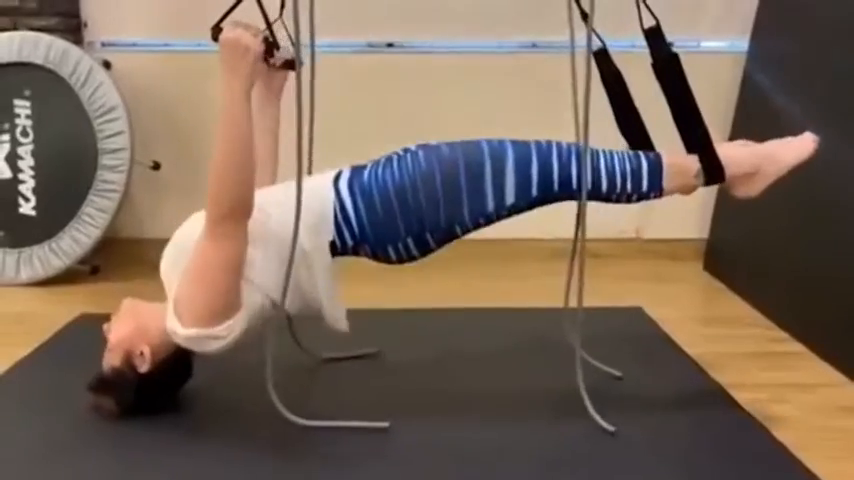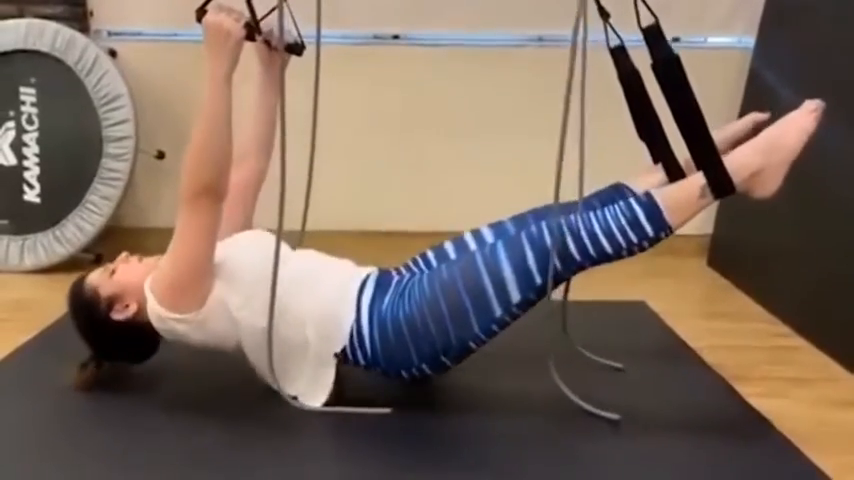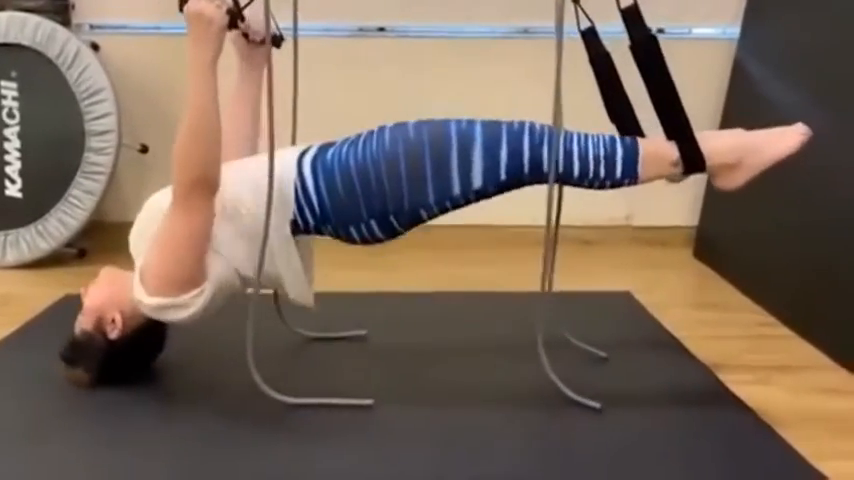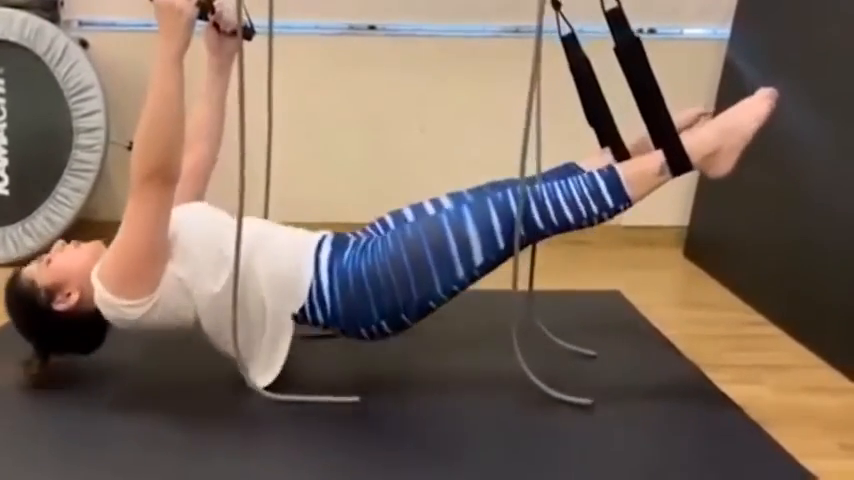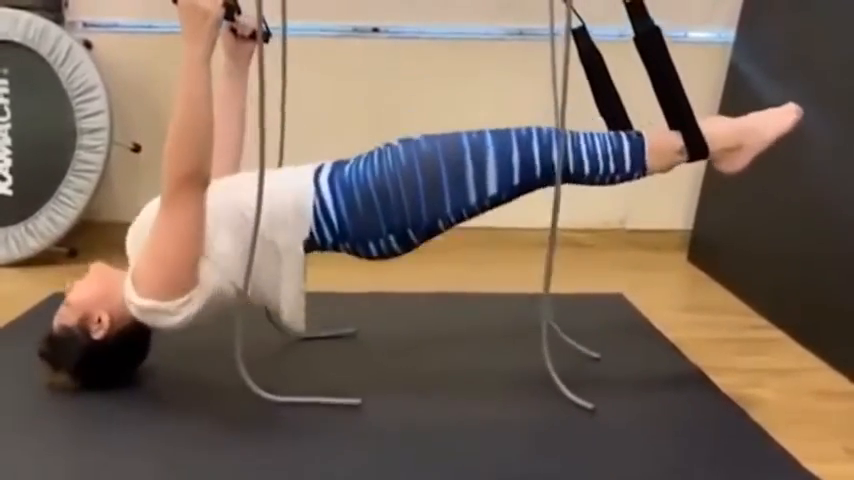
dt=1s
person 1, frame 1
left shoulder: (182, 275)
right shoulder: (193, 318)
left elbow: (253, 196)
right elbow: (230, 212)
left wrist: (268, 92)
right wrist: (235, 79)
left hip: (365, 197)
right hip: (373, 210)
left knee: (552, 167)
right knee: (556, 167)
left ankle: (699, 163)
right ankle: (722, 168)
person 1, frame 2
left shoulder: (201, 270)
right shoulder: (171, 302)
left elbow: (244, 176)
right elbow: (202, 191)
left wrist: (272, 78)
right wrist: (218, 65)
left hip: (386, 300)
right hip: (392, 326)
left knee: (556, 225)
right knee: (557, 239)
left ankle: (699, 163)
right ankle: (736, 174)
person 1, frame 3
left shoulder: (158, 264)
right shoulder: (160, 288)
left elbow: (231, 165)
right elbow: (198, 181)
left wrist: (251, 67)
left hip: (330, 181)
right hip: (341, 190)
left knee: (528, 149)
right knee: (531, 148)
left ankle: (692, 147)
right ankle: (710, 153)
person 1, frame 4
left shoulder: (140, 266)
right shoulder: (119, 290)
left elbow: (194, 162)
right elbow: (151, 173)
left wrist: (221, 66)
left hip: (338, 266)
right hip: (350, 285)
left knee: (518, 204)
right knee: (518, 209)
left ankle: (654, 148)
right ankle: (694, 150)
person 1, frame 5
left shoulder: (148, 249)
right shoulder: (153, 291)
left elbow: (218, 171)
right elbow: (185, 177)
left wrist: (237, 66)
left hip: (346, 196)
right hip: (351, 211)
left knee: (530, 152)
right knee: (534, 150)
left ankle: (691, 140)
right ankle: (709, 142)
